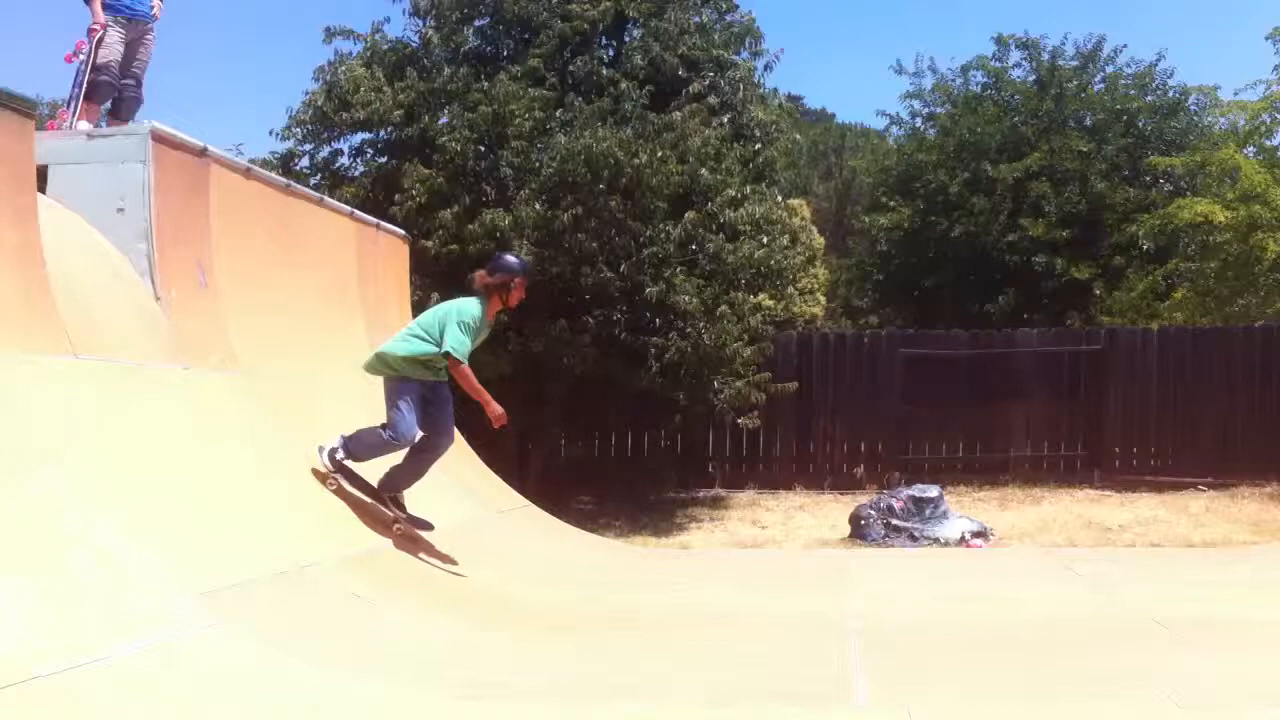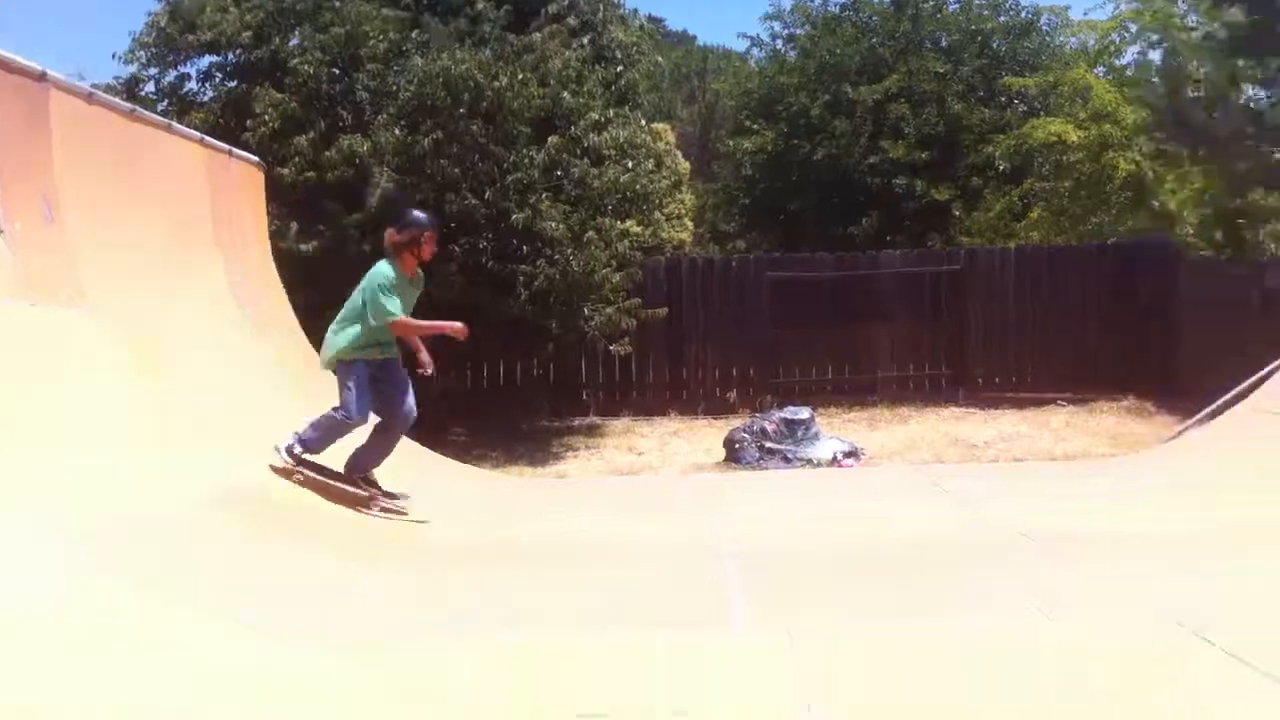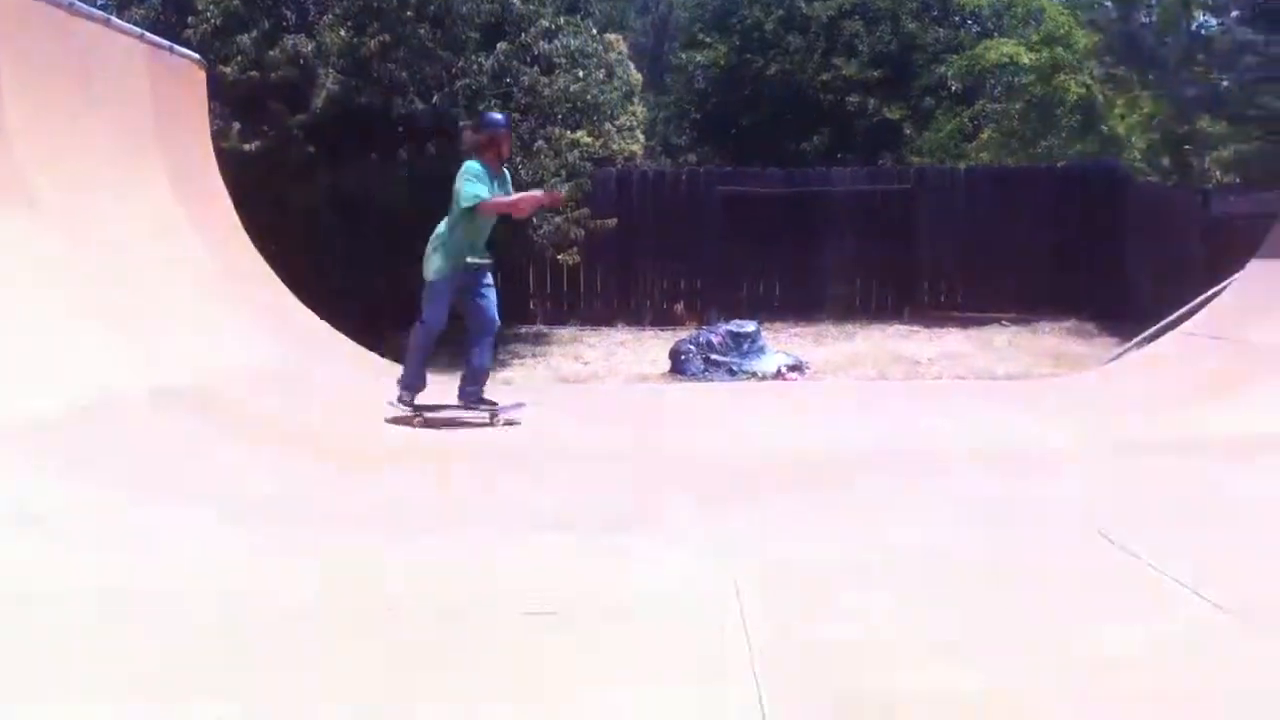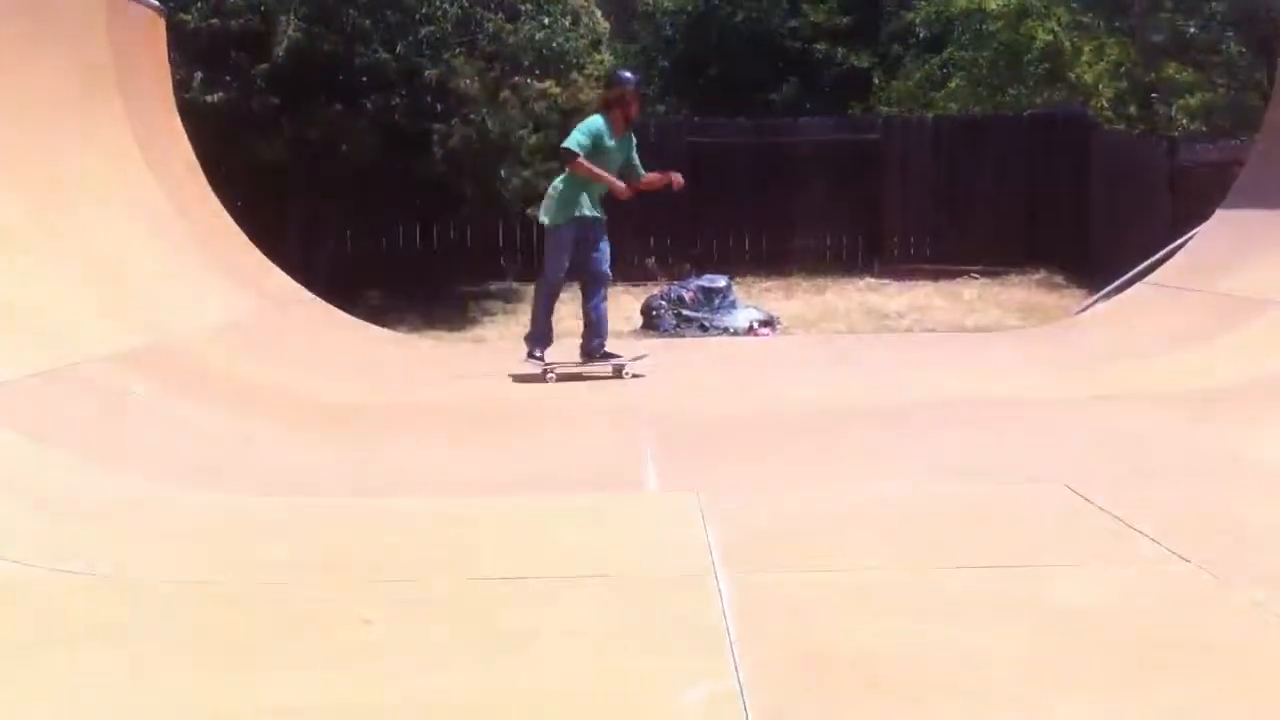
dt=0.2s
person 1, frame 1
left shoulder: (489, 318)
right shoulder: (467, 312)
right elbow: (456, 365)
right wrist: (489, 404)
left hip: (432, 371)
right hip: (405, 366)
left knee: (442, 437)
right knee: (403, 434)
left ankle: (391, 487)
right ankle: (343, 448)
person 1, frame 2
left shoulder: (416, 277)
right shoulder: (383, 275)
right elbow: (398, 324)
left wrist: (421, 351)
right wrist: (445, 327)
left hip: (381, 349)
right hip: (351, 348)
left knee: (405, 412)
right knee: (355, 412)
left ankle: (359, 470)
right ankle: (298, 444)
person 1, frame 3
left shoulder: (502, 174)
right shoulder: (472, 171)
left elbow: (517, 211)
right elbow: (487, 206)
left wrist: (545, 199)
right wrist: (529, 196)
left hip: (476, 259)
right hip: (448, 258)
left knee: (487, 324)
right knee: (431, 324)
left ankle: (471, 393)
right ankle: (408, 388)
person 1, frame 4
left shoulder: (627, 139)
right shoulder: (594, 126)
left elbow: (638, 181)
right elbow: (572, 158)
left wrist: (666, 178)
right wrist: (610, 180)
left hip: (591, 212)
right hip: (565, 209)
left knee: (597, 277)
right knee: (553, 276)
left ankle: (594, 347)
right ankle: (537, 343)
